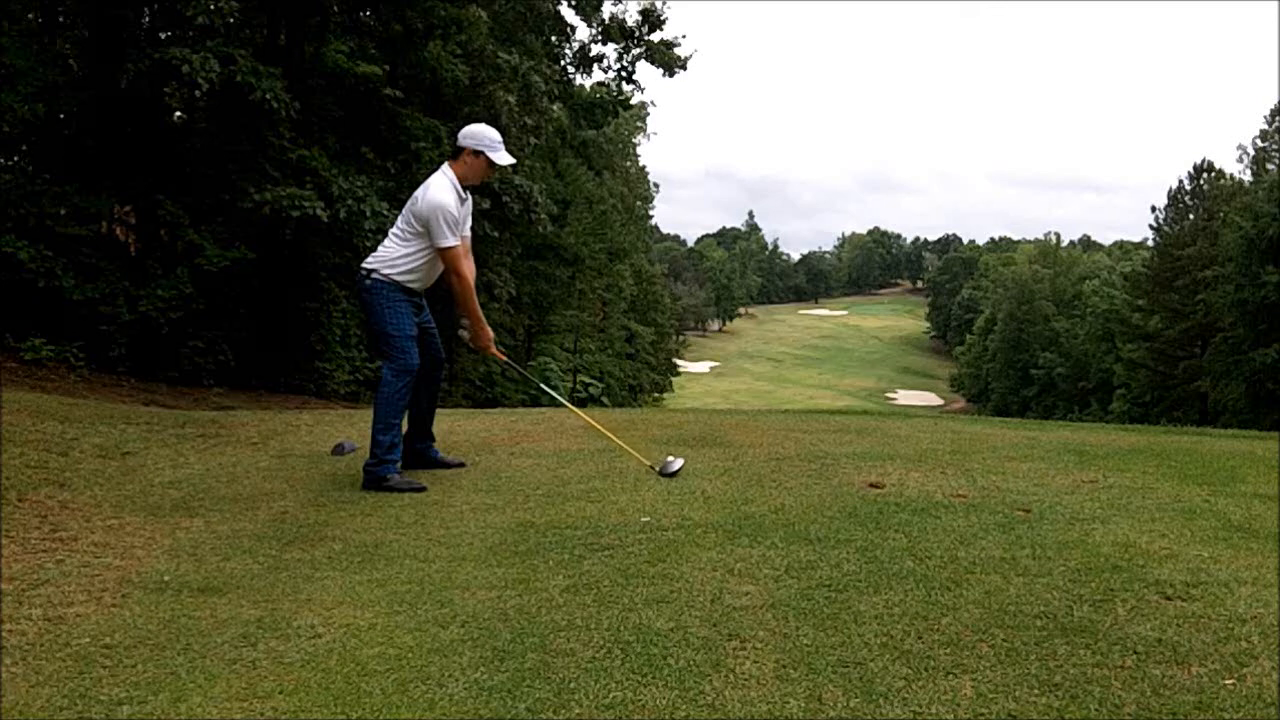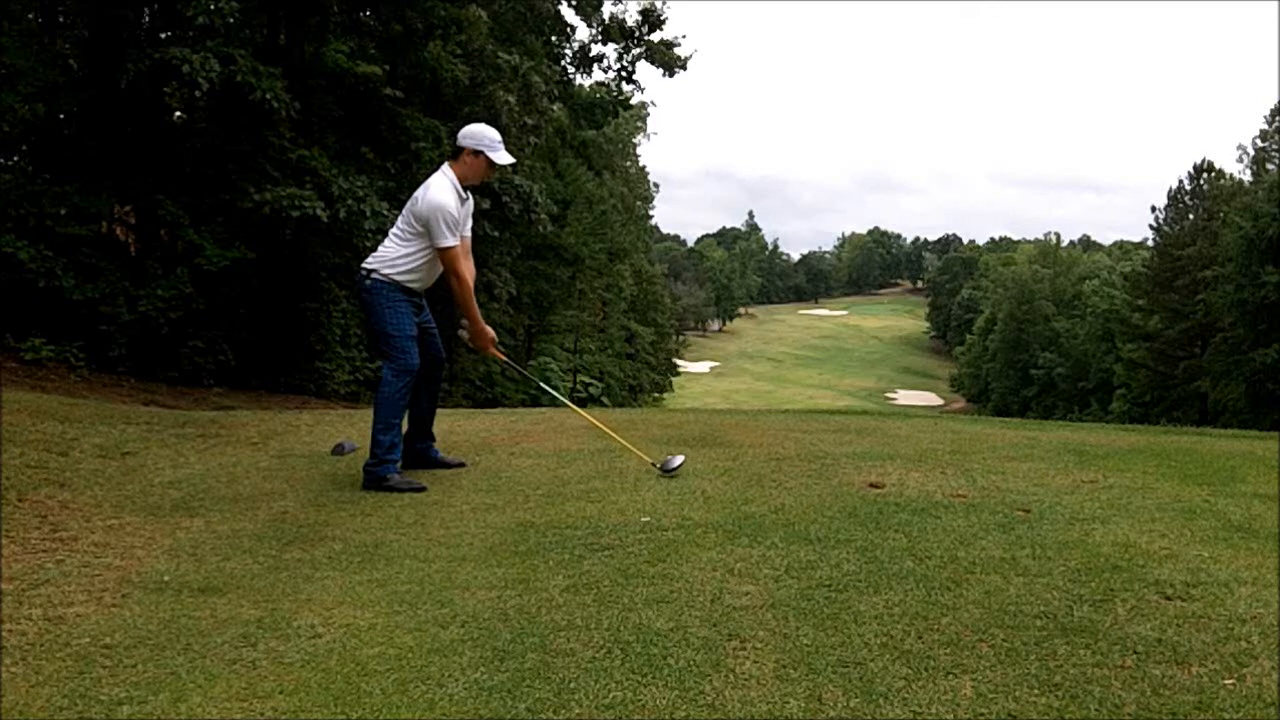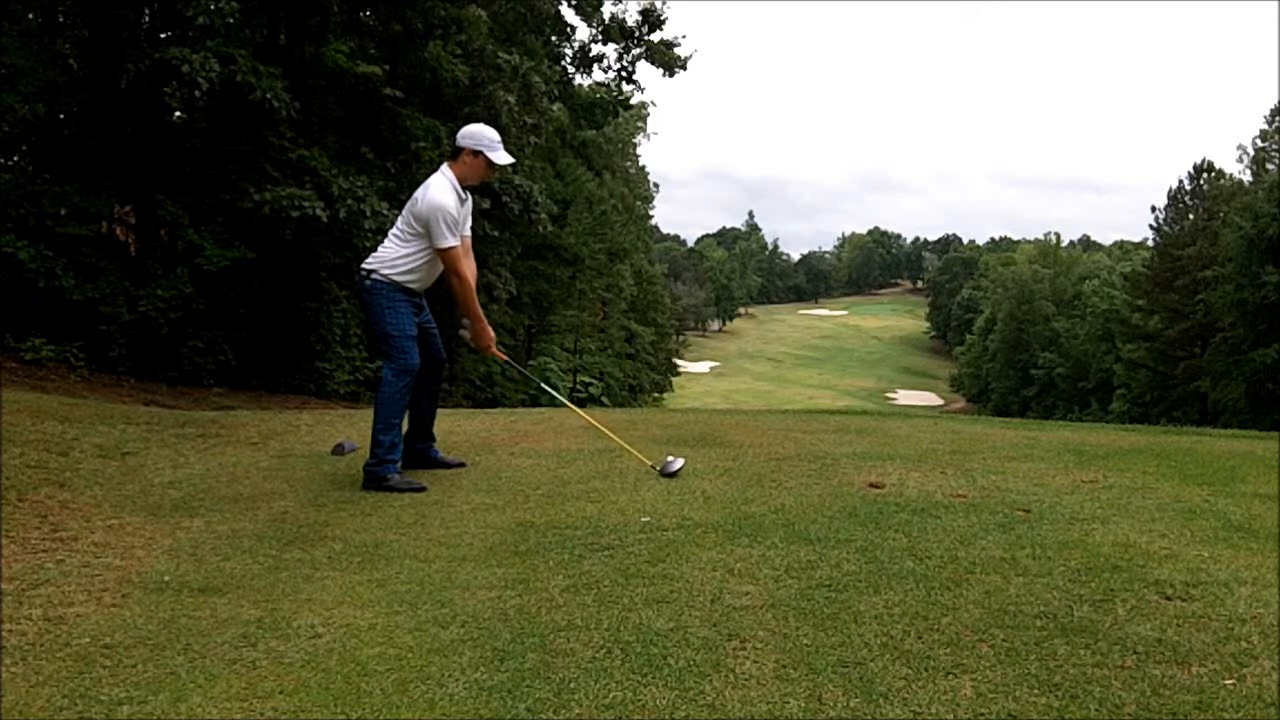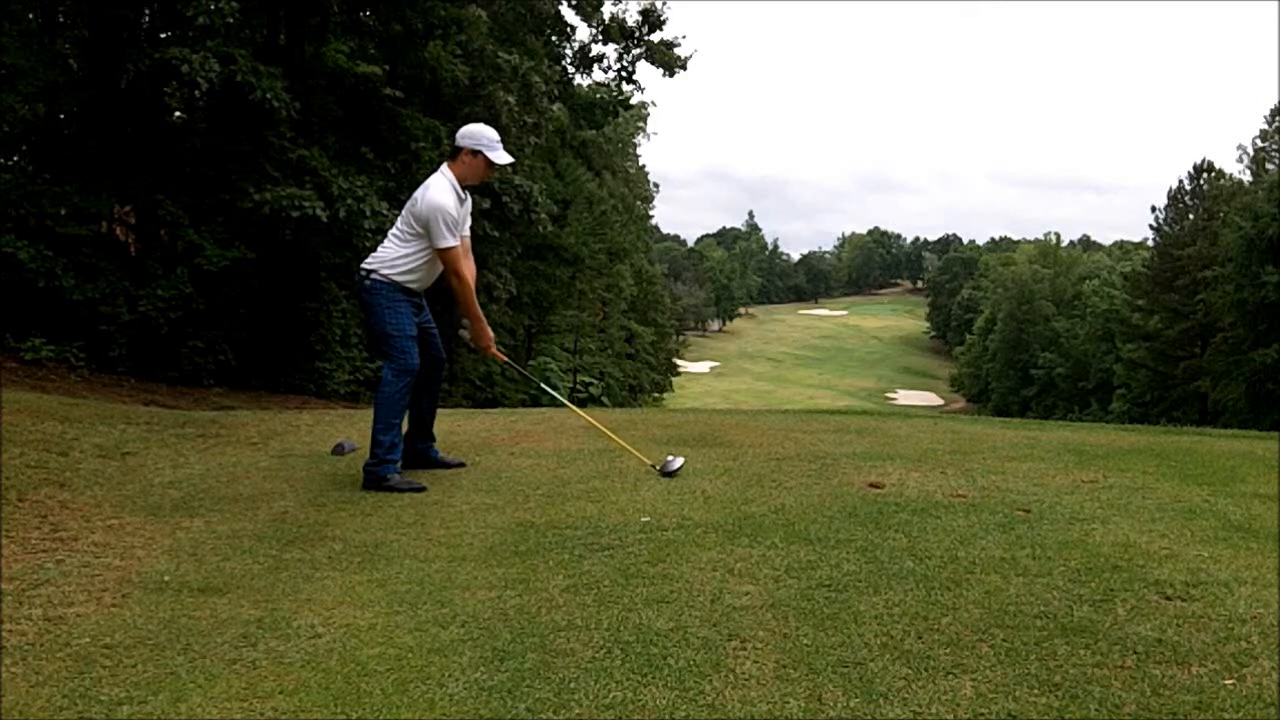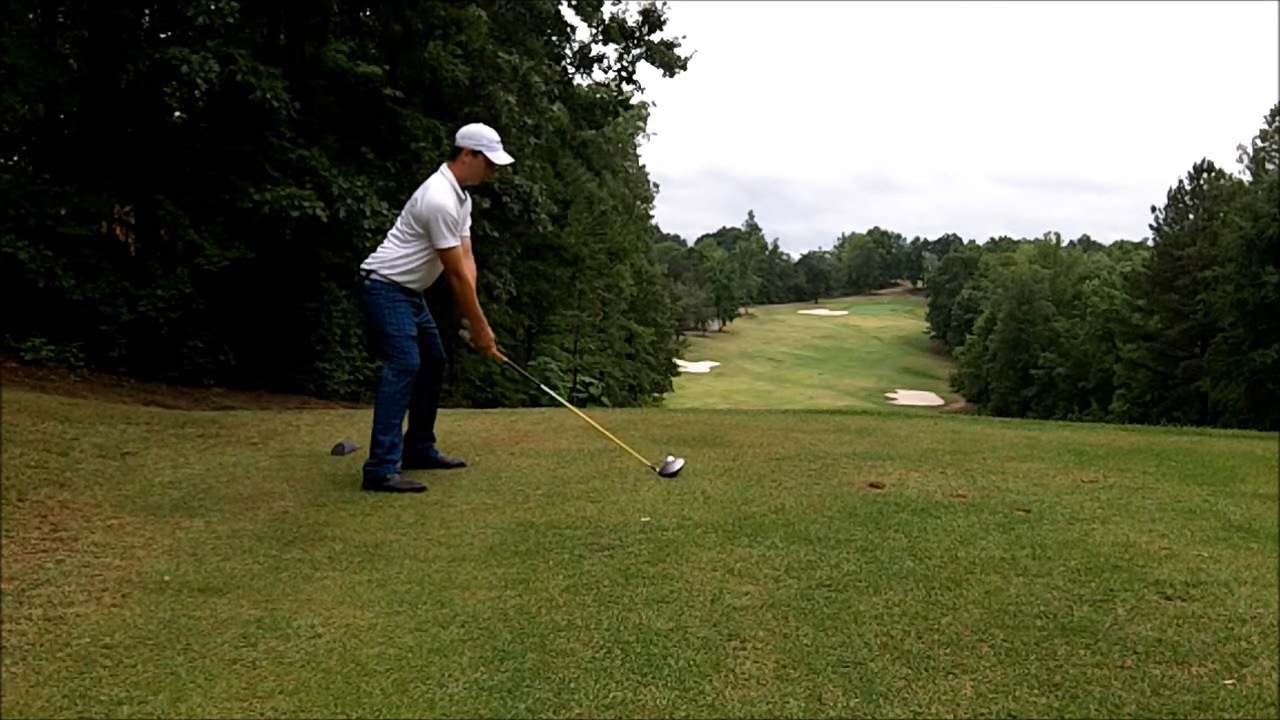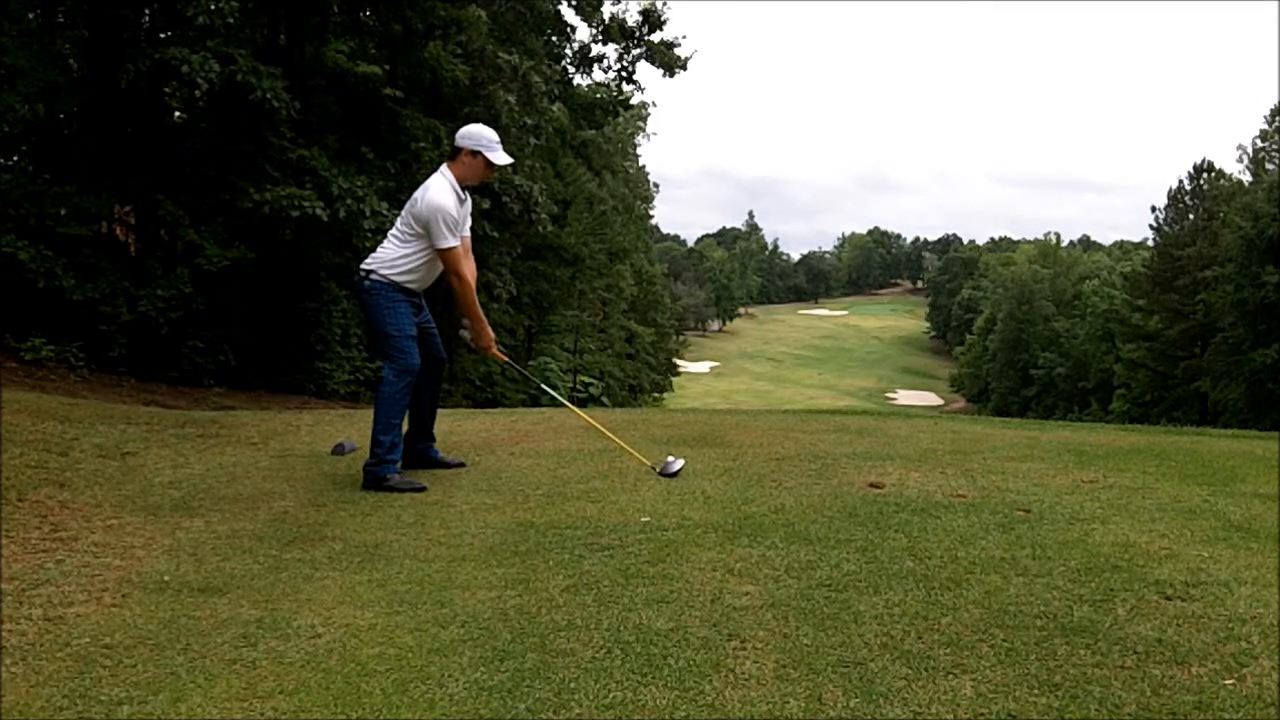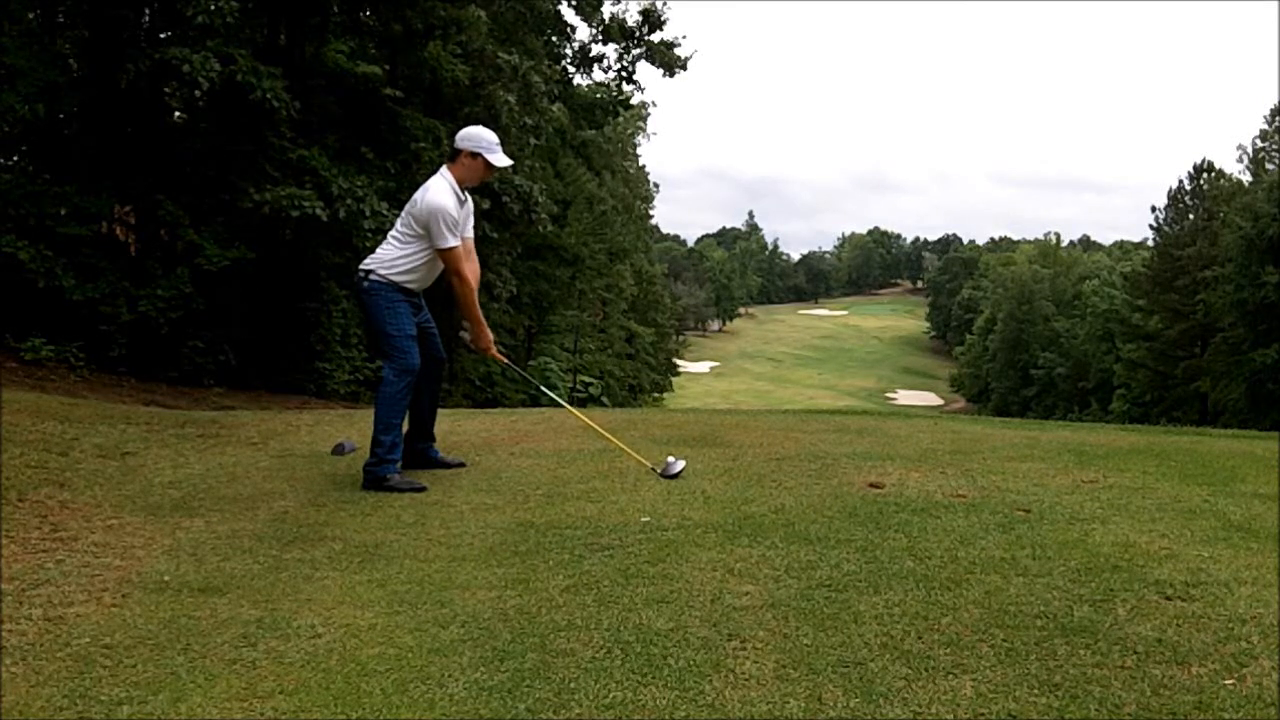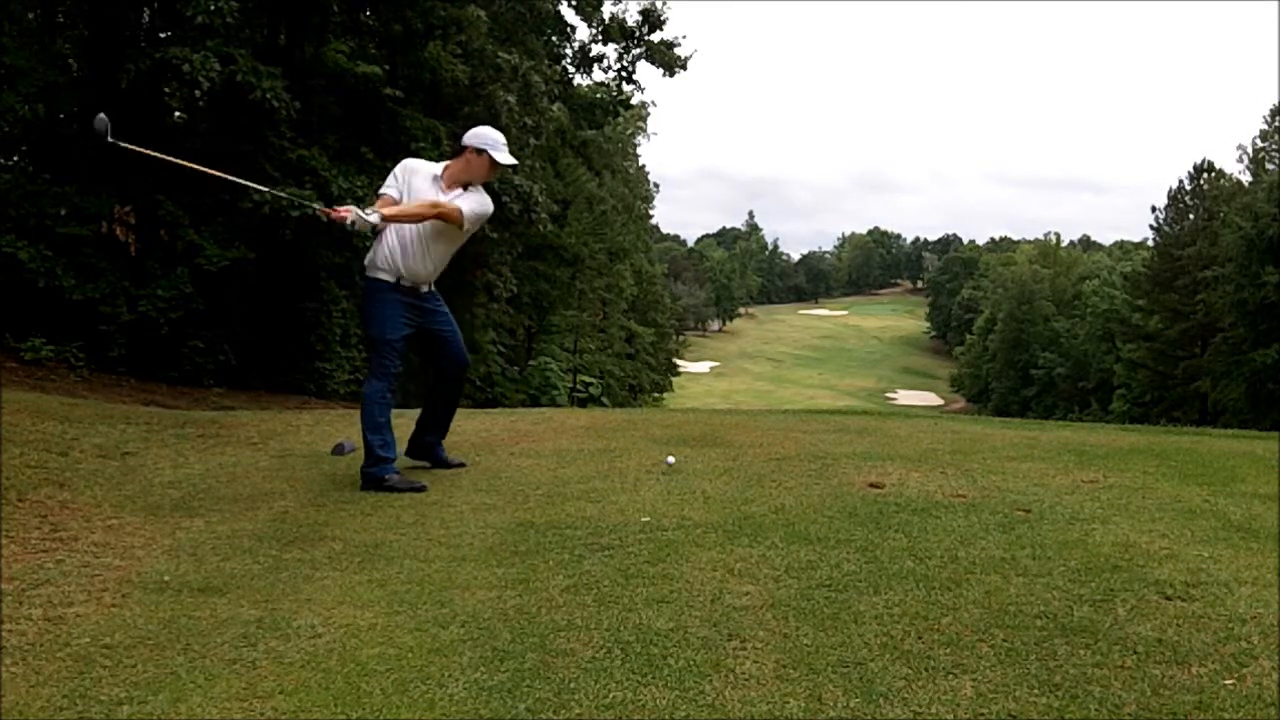
dt=0.4s
person 1, frame 1
left shoulder: (461, 195)
right shoulder: (440, 198)
left elbow: (465, 261)
right elbow: (456, 272)
left wrist: (469, 319)
right wrist: (479, 326)
left hip: (408, 289)
right hip: (385, 286)
left knee: (431, 362)
right knee: (403, 365)
left ankle: (418, 449)
right ankle: (381, 468)
person 1, frame 2
left shoulder: (462, 196)
right shoulder: (440, 199)
left elbow: (465, 262)
right elbow: (454, 273)
left wrist: (469, 320)
right wrist: (478, 326)
left hip: (409, 290)
right hip: (385, 286)
left knee: (432, 362)
right knee: (403, 366)
left ankle: (418, 448)
right ankle: (381, 468)
person 1, frame 3
left shoulder: (461, 195)
right shoulder: (440, 199)
left elbow: (466, 261)
right elbow: (456, 273)
left wrist: (471, 319)
right wrist: (480, 326)
left hip: (409, 290)
right hip: (385, 286)
left knee: (432, 362)
right knee: (404, 366)
left ankle: (418, 448)
right ankle: (381, 468)
person 1, frame 4
left shoulder: (460, 195)
right shoulder: (440, 199)
left elbow: (466, 261)
right elbow: (456, 273)
left wrist: (471, 320)
right wrist: (479, 326)
left hip: (408, 290)
right hip: (385, 287)
left knee: (432, 362)
right knee: (403, 366)
left ankle: (418, 449)
right ankle: (381, 468)
person 1, frame 5
left shoulder: (460, 196)
right shoulder: (440, 199)
left elbow: (466, 261)
right elbow: (456, 273)
left wrist: (471, 319)
right wrist: (480, 326)
left hip: (408, 290)
right hip: (385, 287)
left knee: (433, 361)
right knee: (404, 366)
left ankle: (418, 449)
right ankle: (381, 468)
person 1, frame 6
left shoulder: (460, 196)
right shoulder: (439, 200)
left elbow: (466, 261)
right elbow: (456, 274)
left wrist: (471, 320)
right wrist: (480, 326)
left hip: (408, 291)
right hip: (385, 287)
left knee: (432, 362)
right knee: (404, 366)
left ankle: (418, 449)
right ankle: (381, 469)
person 1, frame 7
left shoulder: (463, 199)
right shoulder: (439, 201)
left elbow: (471, 262)
right elbow: (457, 273)
left wrist: (471, 321)
right wrist: (479, 328)
left hip: (408, 291)
right hip: (383, 287)
left knee: (433, 362)
right knee: (404, 367)
left ankle: (419, 449)
right ankle: (381, 468)
person 1, frame 8
left shoulder: (480, 204)
right shoulder: (411, 169)
left elbow: (431, 209)
right elbow: (381, 211)
left wrist: (374, 216)
right wrist: (362, 217)
left hip: (425, 292)
right hip: (384, 284)
left knee: (455, 363)
right knee: (384, 372)
left ankle: (426, 444)
right ankle: (378, 469)
